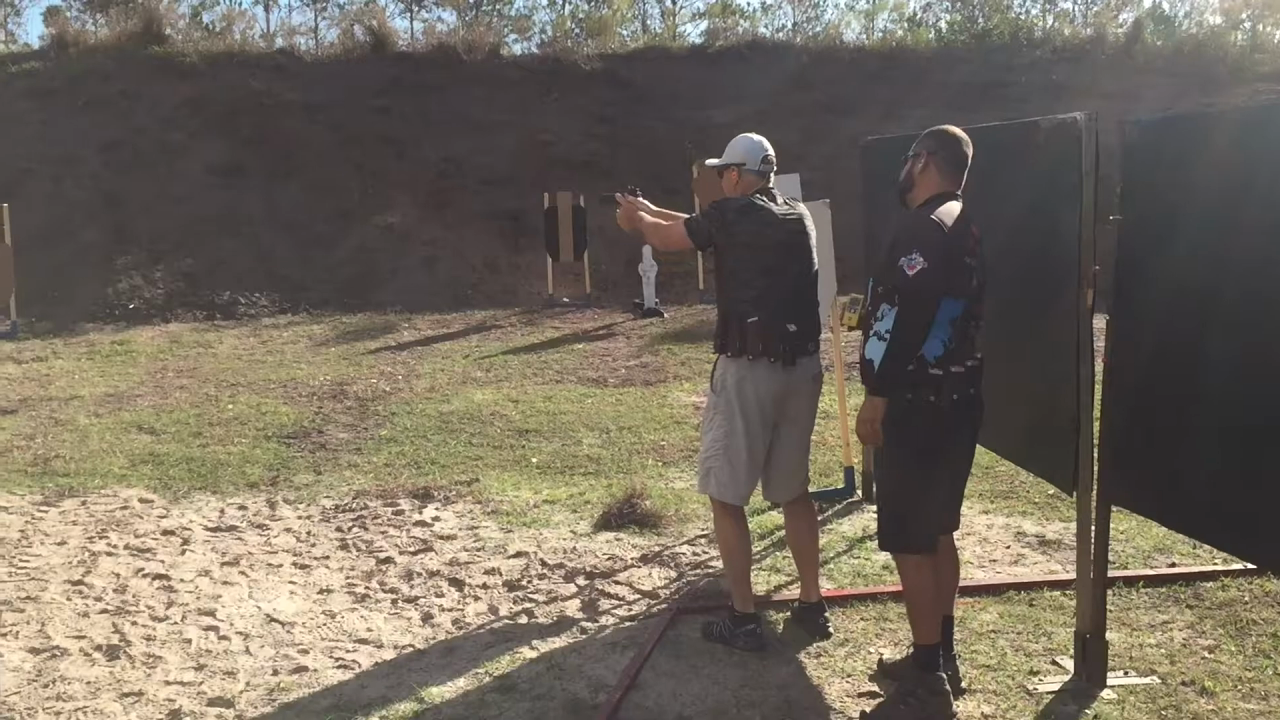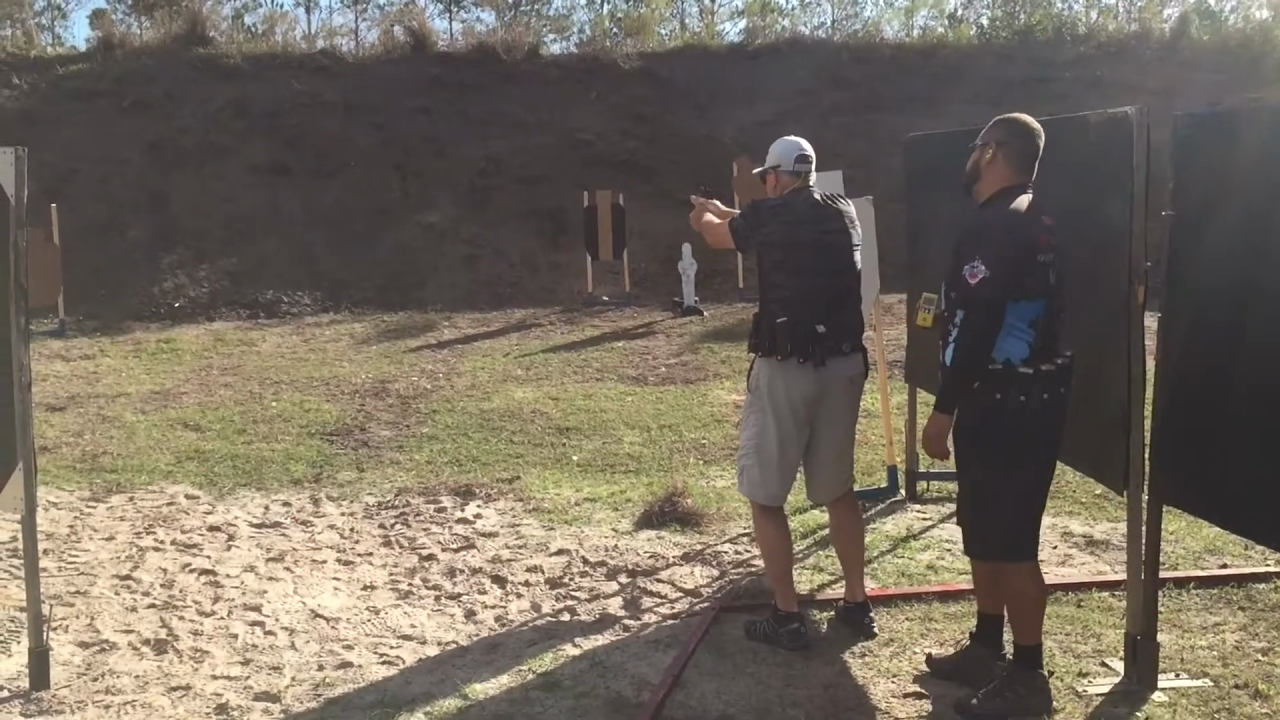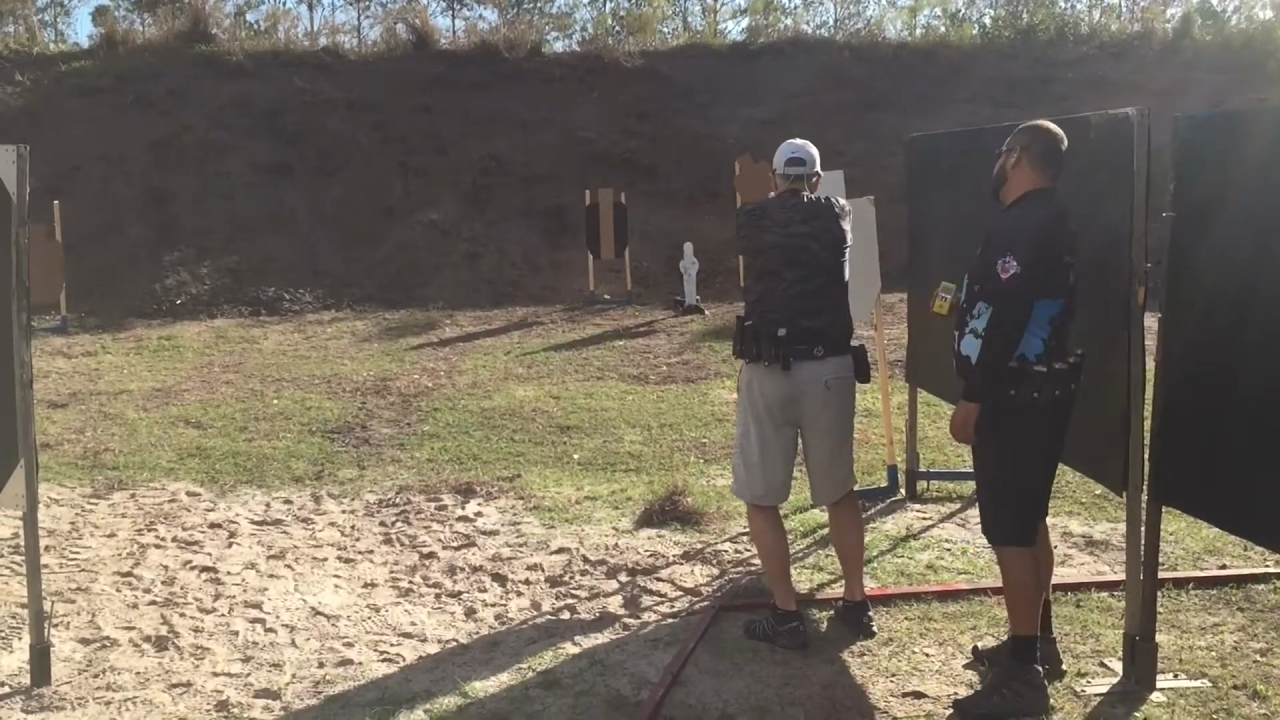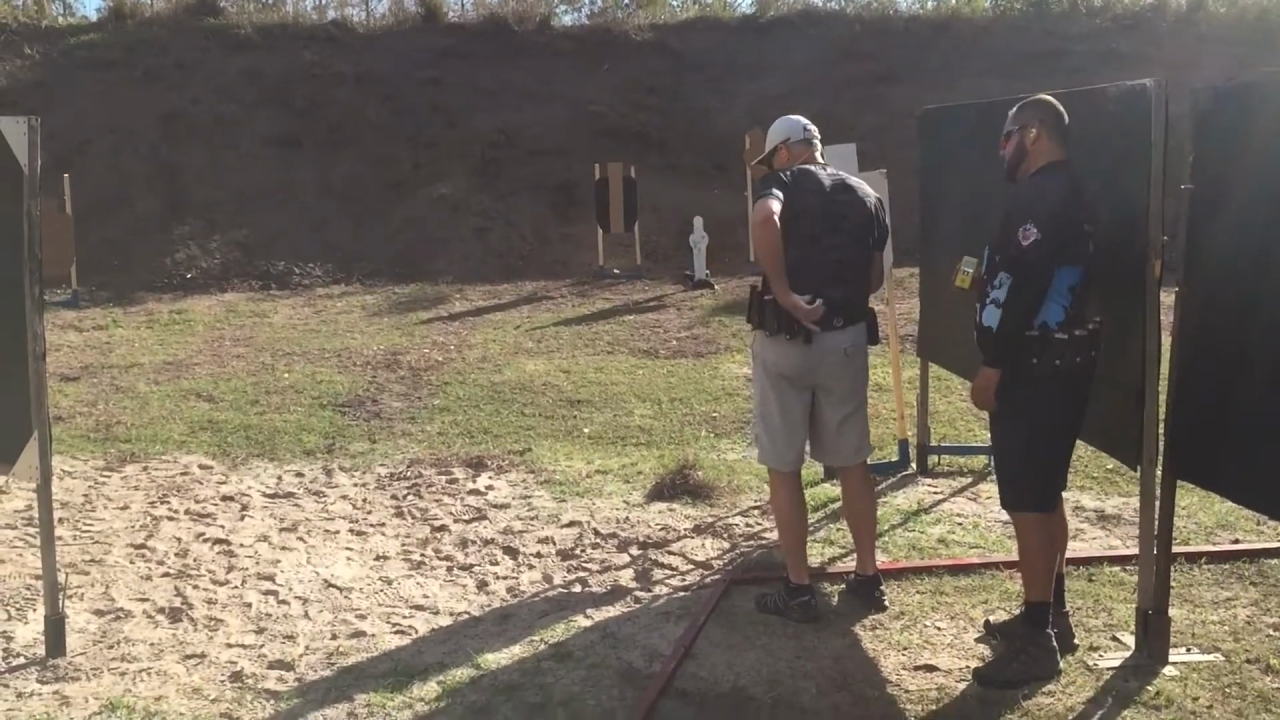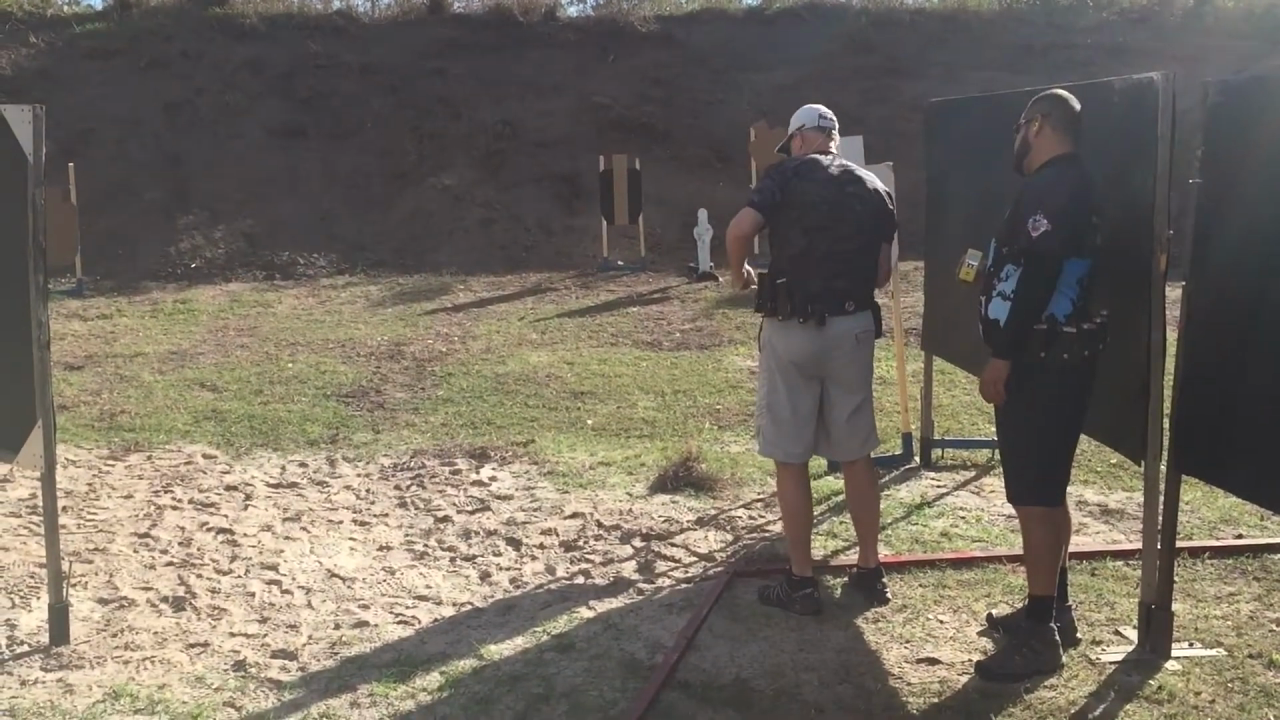
dt=1s
person 1, frame 1
left shoulder: (923, 226)
right shoulder: (962, 228)
left elbow: (914, 315)
left wrist: (878, 395)
right wrist: (874, 319)
left hip: (919, 401)
right hip: (952, 395)
left knee: (910, 538)
right knee: (935, 530)
right ankle: (939, 655)
person 1, frame 2
left shoulder: (992, 226)
right shoulder: (1032, 220)
left elbow: (980, 326)
left wrist: (943, 410)
right wrist: (948, 312)
left hip: (1007, 404)
right hip: (1026, 396)
left knee: (1008, 542)
right knee: (987, 530)
right ankle: (985, 647)
person 1, frame 3
left shoulder: (1019, 224)
right shoulder: (1051, 221)
left elbow: (1007, 317)
left wrist: (972, 398)
right wrist: (970, 304)
left hip: (1014, 396)
right hip: (1040, 390)
left knee: (1010, 530)
right knee: (1028, 521)
right ankle: (1037, 643)
person 1, frame 4
left shoulder: (1041, 193)
right shoulder: (1064, 191)
left elbow: (1027, 284)
left wrist: (992, 364)
left hip: (1034, 365)
right hip: (1056, 360)
left knee: (1027, 500)
right knee: (1043, 494)
left ankle: (1037, 640)
right ankle: (1049, 616)
person 1, frame 5
left shoulder: (1051, 186)
right shoulder: (1066, 184)
left elbow: (1038, 276)
left wrist: (1002, 356)
left hip: (1040, 359)
right hip: (1055, 355)
left knee: (1033, 495)
right knee: (1044, 490)
left ankle: (1040, 634)
right ankle: (1051, 609)
person 2, frame 1
left shoulder: (731, 213)
right shoulder: (797, 215)
left elbow: (669, 239)
left wrist: (636, 217)
right wrist: (651, 208)
left hip: (748, 369)
right hip: (801, 366)
left knee: (726, 496)
right knee: (794, 490)
left ankle: (743, 618)
right ankle: (812, 605)
person 2, frame 2
left shoulder: (767, 215)
right shoulder: (842, 213)
left elbow: (720, 236)
left wrist: (703, 217)
right wrist: (720, 208)
left hip: (785, 369)
right hip: (844, 365)
left knee: (764, 496)
right knee: (839, 489)
left ankle: (787, 617)
right ankle: (857, 603)
person 2, frame 3
left shoulder: (751, 220)
right shoulder: (835, 215)
left hip: (767, 372)
right hip: (829, 368)
left knee: (761, 498)
right knee: (840, 490)
left ankle: (786, 616)
right ankle: (856, 603)
person 2, frame 4
left shoulder: (785, 182)
right shoulder: (865, 196)
left elbow: (764, 220)
right elbow: (875, 279)
left wrist: (782, 293)
left hip: (785, 340)
right hip: (847, 337)
left knee: (783, 468)
right knee: (852, 461)
left ankle: (798, 589)
right ankle: (868, 577)
person 2, frame 5
left shoulder: (788, 173)
right shoulder: (874, 189)
left elbow: (739, 230)
right elbow: (882, 274)
left wrist: (738, 271)
left hip: (792, 331)
right hip: (853, 328)
left knee: (790, 458)
right knee: (856, 454)
left ankle: (801, 581)
right ankle: (870, 570)
